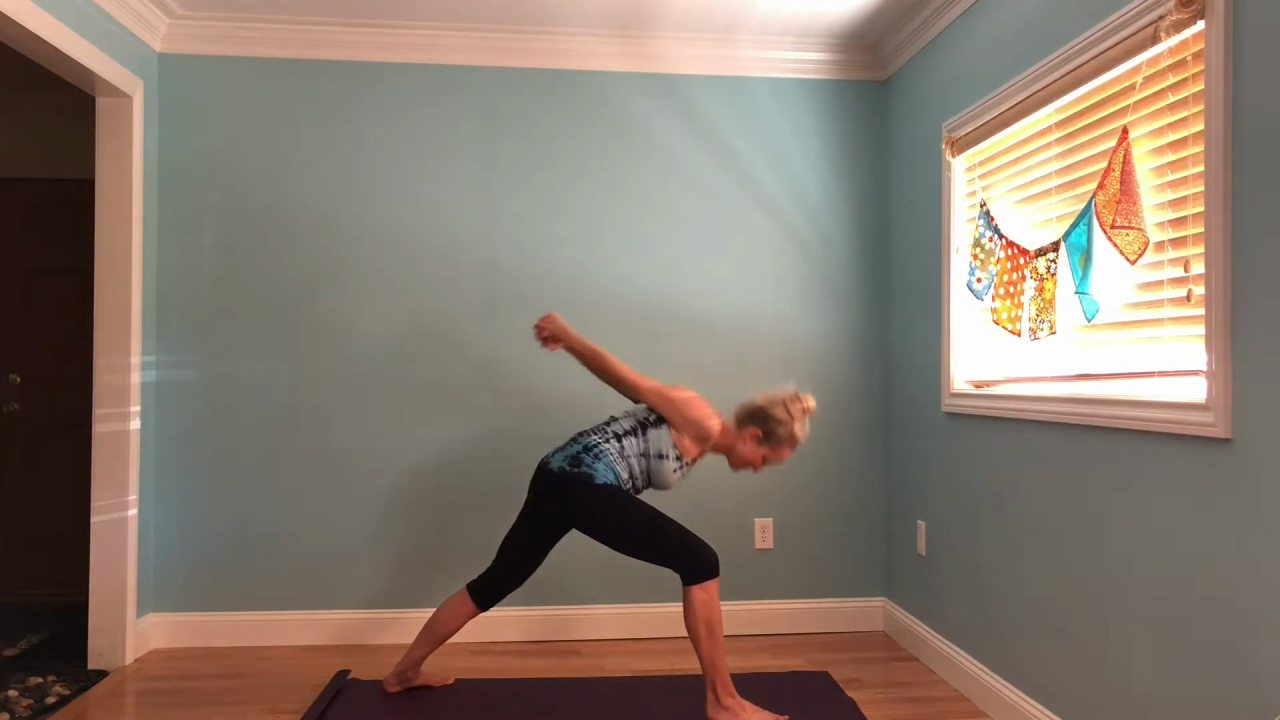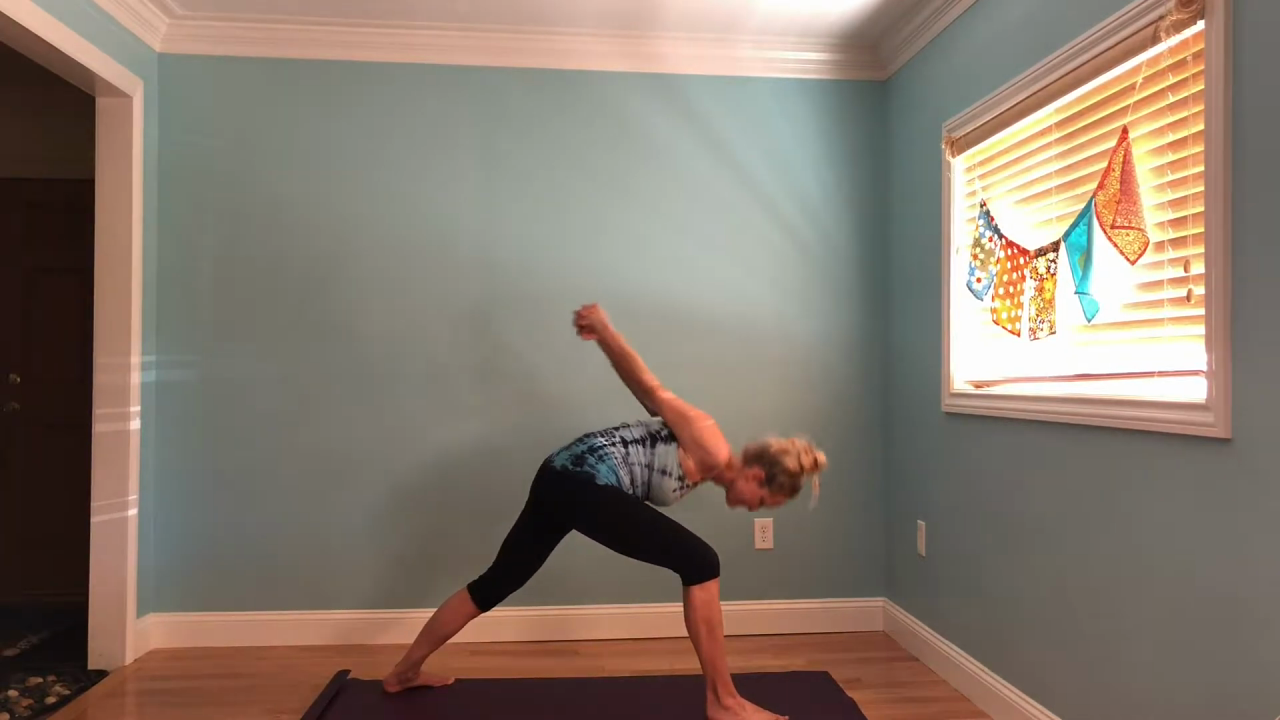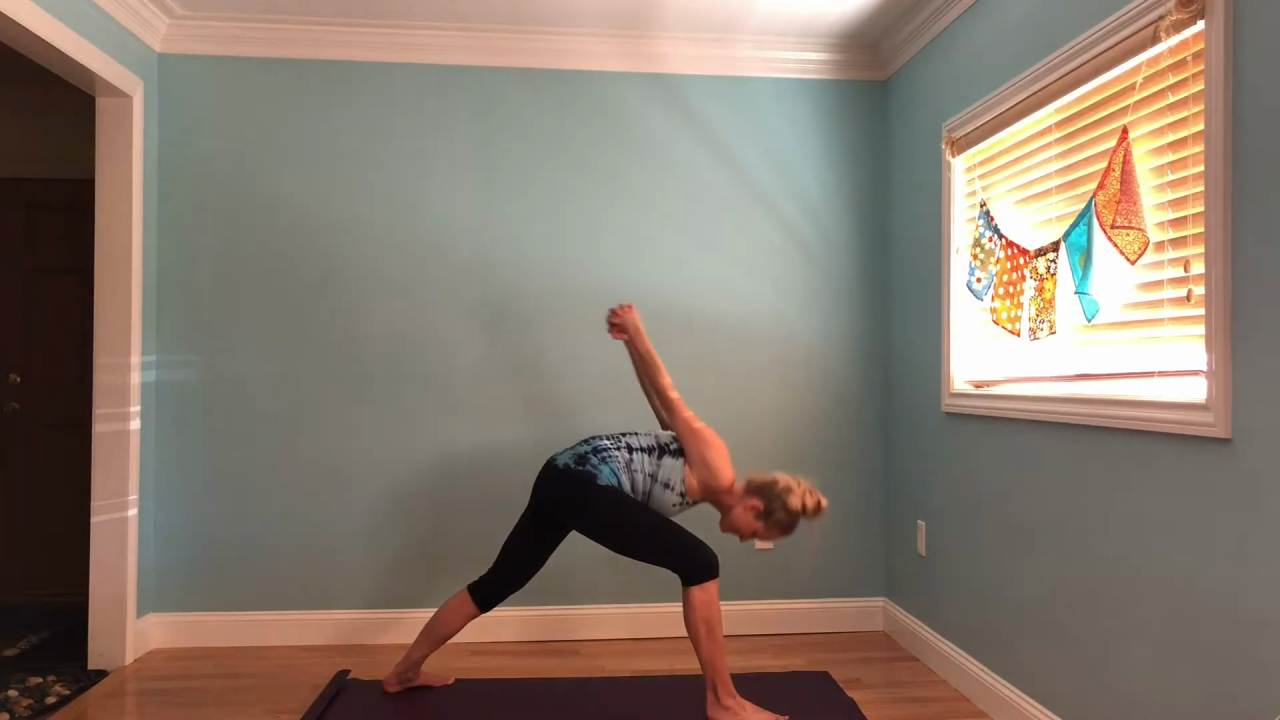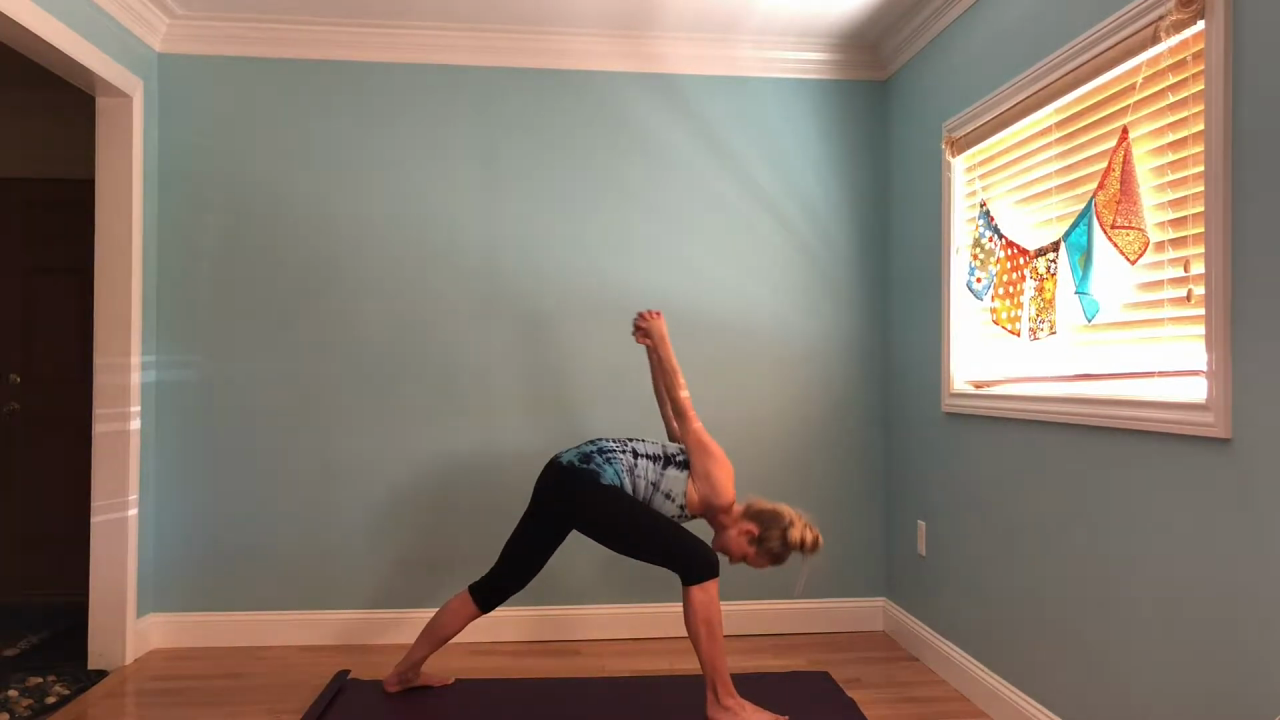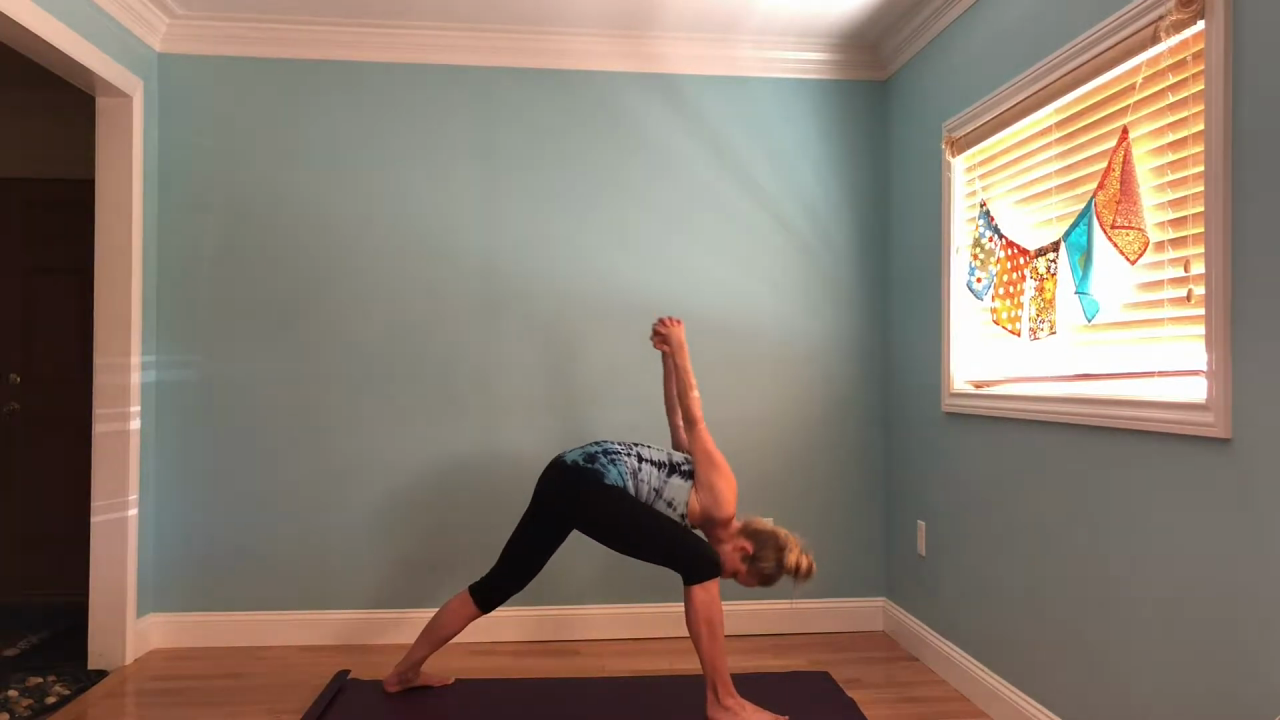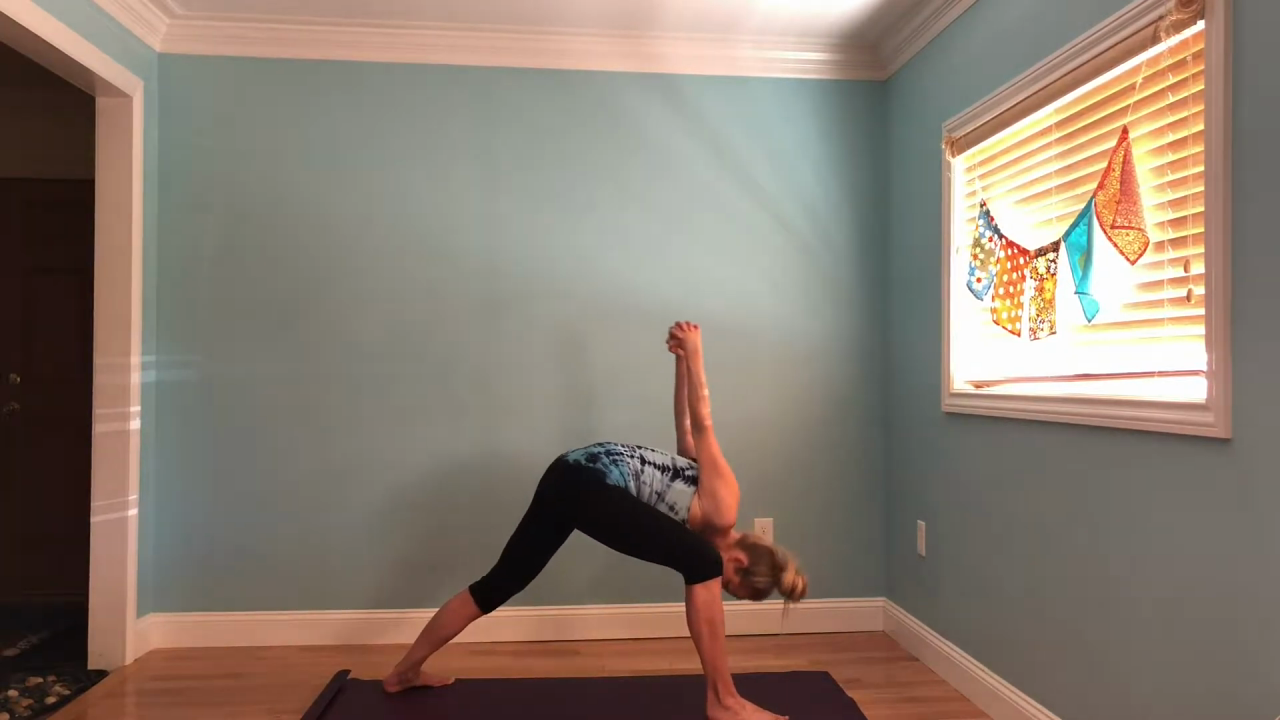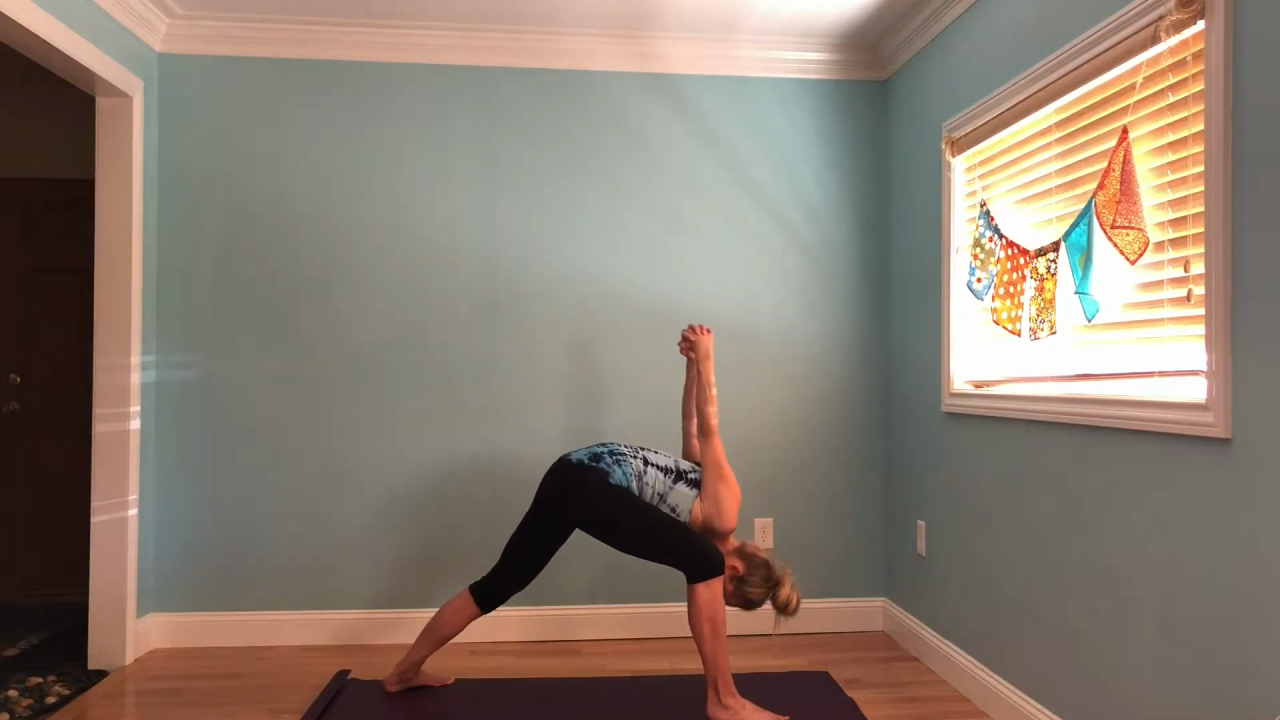
dt=0.2s
person 1, frame 1
left shoulder: (700, 433)
right shoulder: (705, 423)
left elbow: (625, 382)
right elbow: (629, 380)
left wrist: (567, 338)
right wrist: (567, 336)
left hip: (564, 476)
right hip: (583, 481)
left knee: (496, 580)
right knee: (699, 563)
left ankle: (404, 671)
person 1, frame 2
left shoulder: (704, 454)
right shoulder: (715, 452)
left elbow: (648, 391)
right elbow: (651, 389)
left wrist: (601, 332)
right wrist: (603, 329)
left hip: (563, 477)
right hip: (585, 481)
left knee: (496, 581)
right knee: (700, 564)
left ankle: (405, 671)
person 1, frame 3
left shoulder: (705, 469)
right shoulder: (720, 476)
left elbow: (664, 400)
right elbow: (670, 398)
left wrist: (631, 335)
right wrist: (634, 331)
left hip: (565, 477)
right hip: (585, 482)
left knee: (497, 582)
right knee: (699, 564)
left ankle: (405, 671)
person 1, frame 4
left shoulder: (704, 479)
right shoulder: (720, 492)
left elbow: (674, 411)
right elbow: (684, 411)
left wrist: (653, 343)
right wrist: (659, 340)
left hip: (567, 476)
right hip: (586, 481)
left knee: (497, 583)
right knee: (698, 565)
left ankle: (405, 671)
person 1, frame 5
left shoulder: (706, 491)
right shoulder: (721, 503)
left elbow: (681, 419)
right elbow: (694, 422)
right wrist: (677, 348)
left hip: (569, 475)
right hip: (588, 482)
left knee: (498, 583)
right knee: (697, 564)
left ankle: (405, 671)
person 1, frame 6
left shoulder: (710, 495)
right shoulder: (721, 511)
left elbow: (688, 425)
right elbow: (702, 427)
right wrist: (692, 352)
left hip: (570, 475)
right hip: (590, 482)
left knee: (498, 583)
right knee: (700, 564)
left ankle: (405, 671)
person 1, frame 7
left shoulder: (714, 500)
right shoulder: (722, 516)
left elbow: (696, 430)
right elbow: (708, 430)
right wrist: (703, 357)
left hip: (571, 475)
right hip: (592, 482)
left knee: (499, 583)
right knee: (702, 562)
left ankle: (406, 671)
